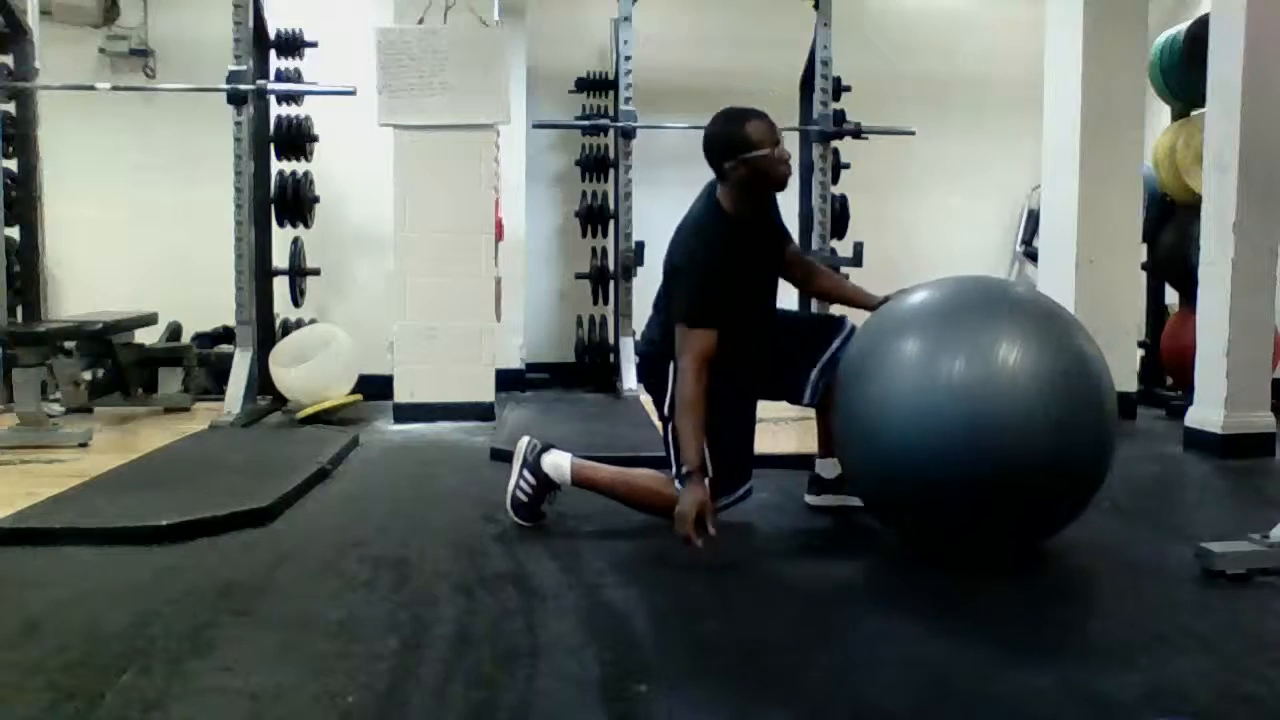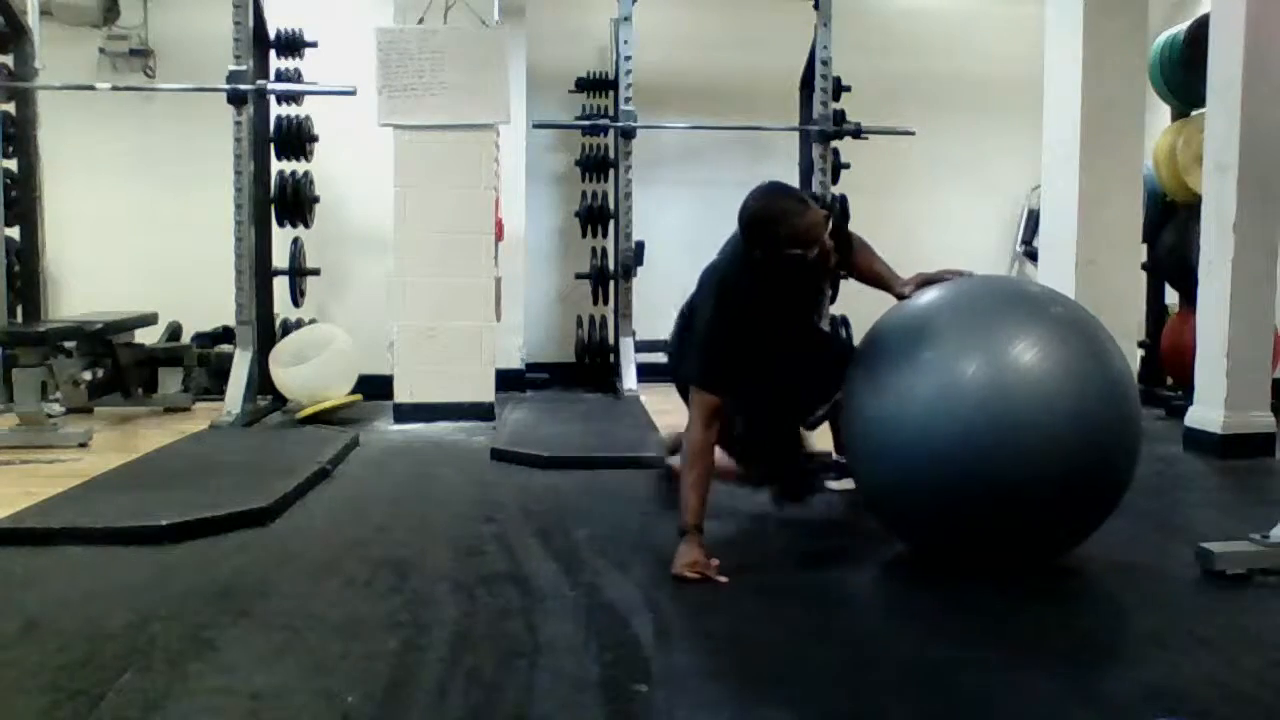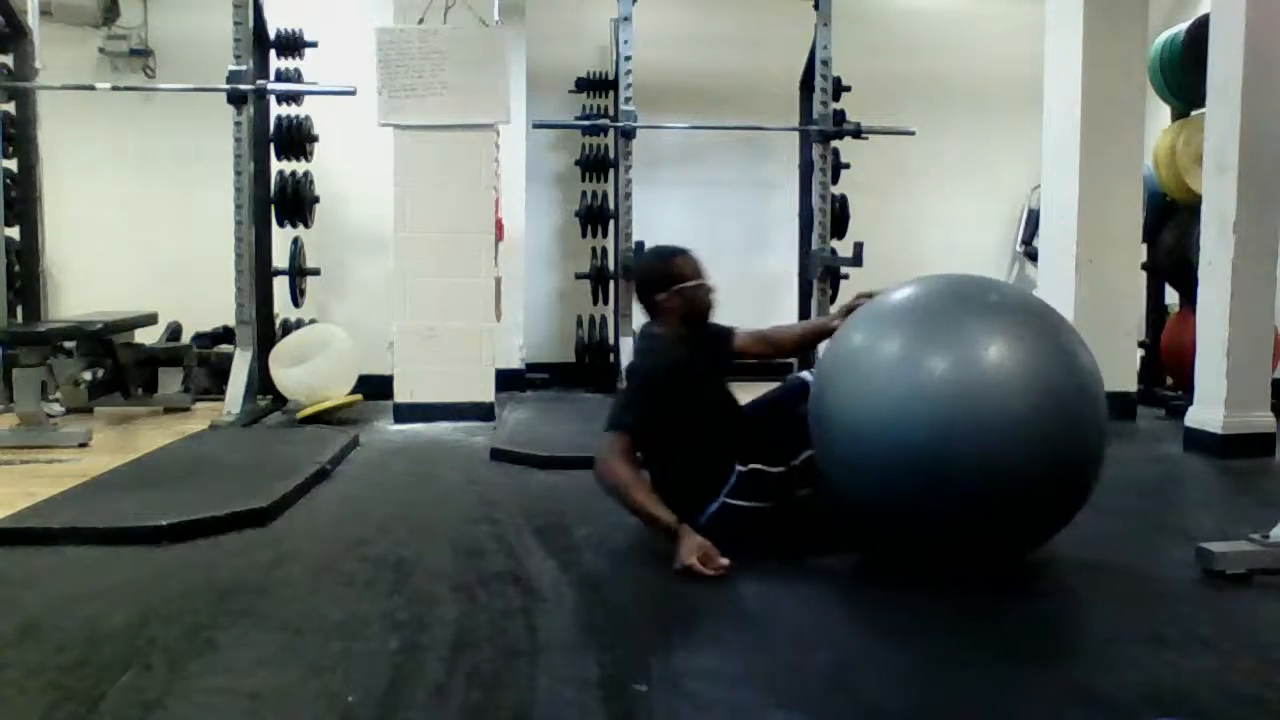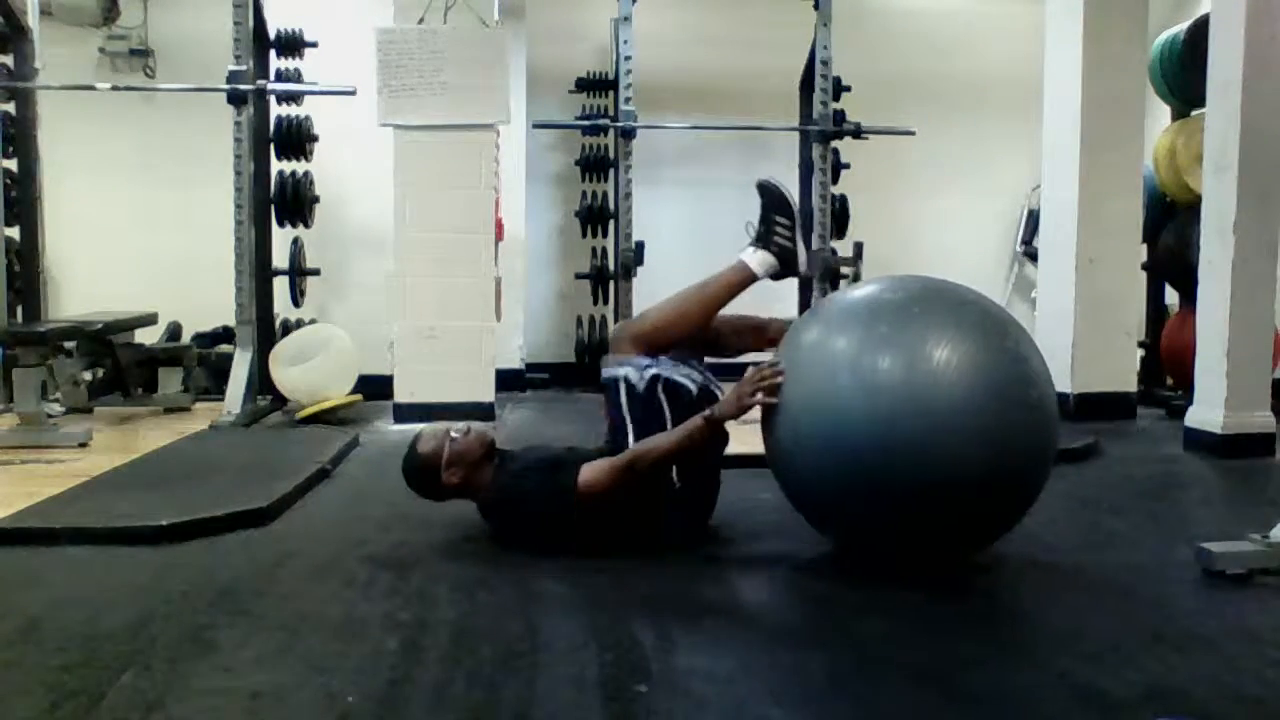
dt=1s
person 1, frame 1
left shoulder: (756, 203)
right shoulder: (702, 248)
left elbow: (799, 268)
right elbow: (691, 365)
left wrist: (876, 303)
right wrist: (694, 477)
right hip: (682, 359)
left knee: (839, 343)
right knee: (711, 496)
left ankle: (828, 478)
right ankle: (551, 465)
person 1, frame 2
left shoulder: (812, 227)
right shoulder: (726, 297)
left elbow: (847, 245)
right elbow: (707, 417)
left wrist: (897, 284)
right wrist: (690, 537)
right hip: (726, 372)
right knee: (791, 482)
right ankle: (687, 456)
person 1, frame 3
left shoulder: (685, 333)
right shoulder: (655, 366)
left elbow: (762, 343)
right elbow: (611, 464)
left wrist: (830, 324)
right wrist: (680, 533)
right hip: (719, 503)
left knee: (808, 388)
person 1, frame 4
left shoulder: (506, 474)
right shoulder: (516, 494)
right elbow: (622, 469)
right wrist: (714, 415)
left hip: (661, 486)
right hip: (671, 497)
left knee: (692, 330)
right knee: (628, 342)
right ankle: (763, 257)
